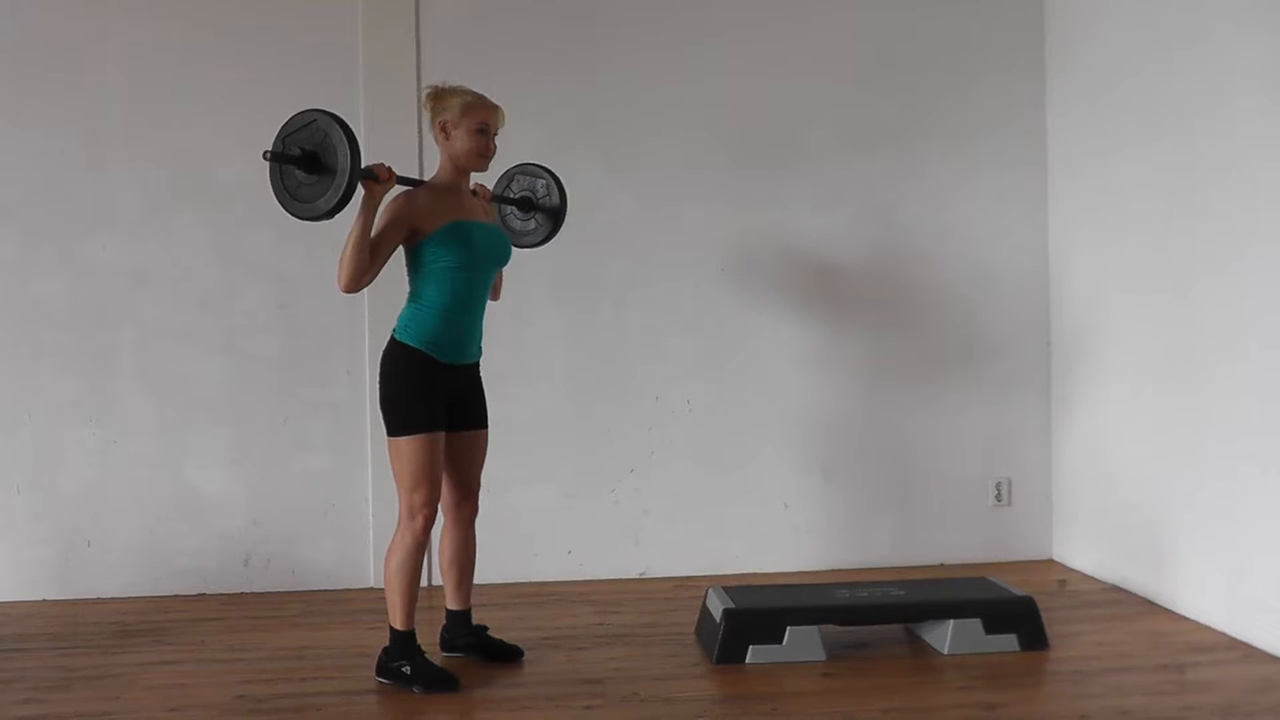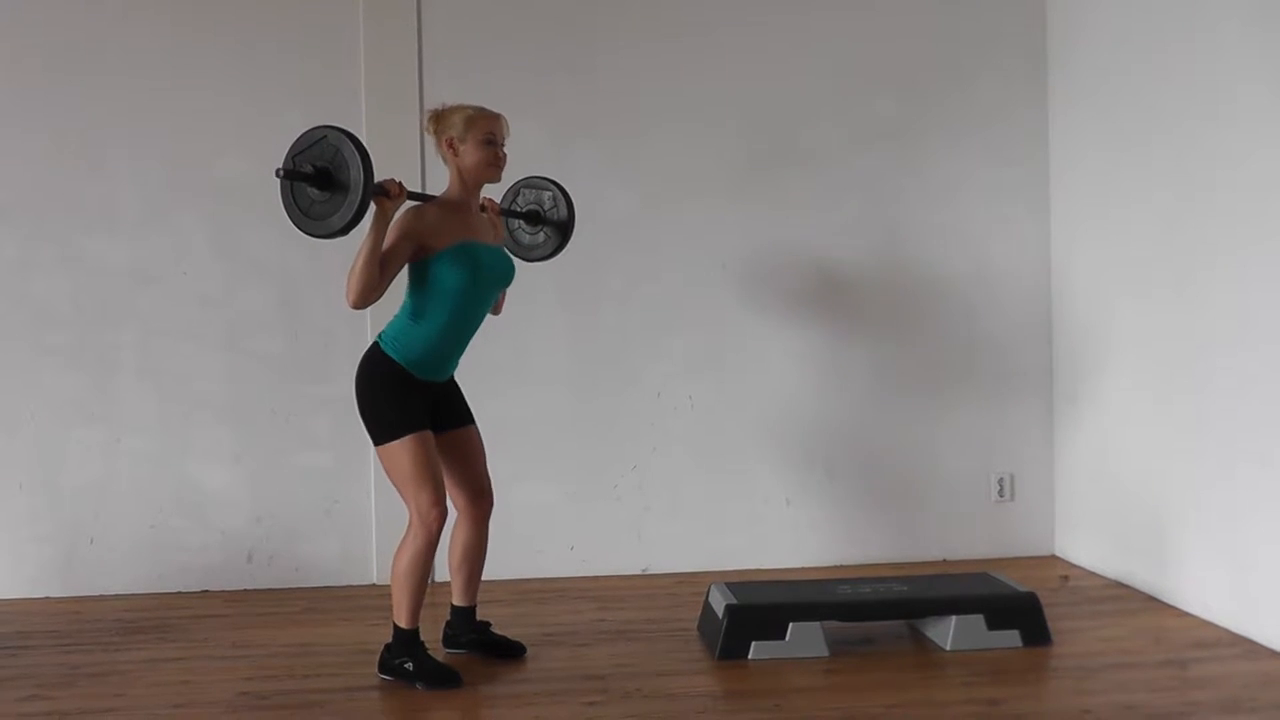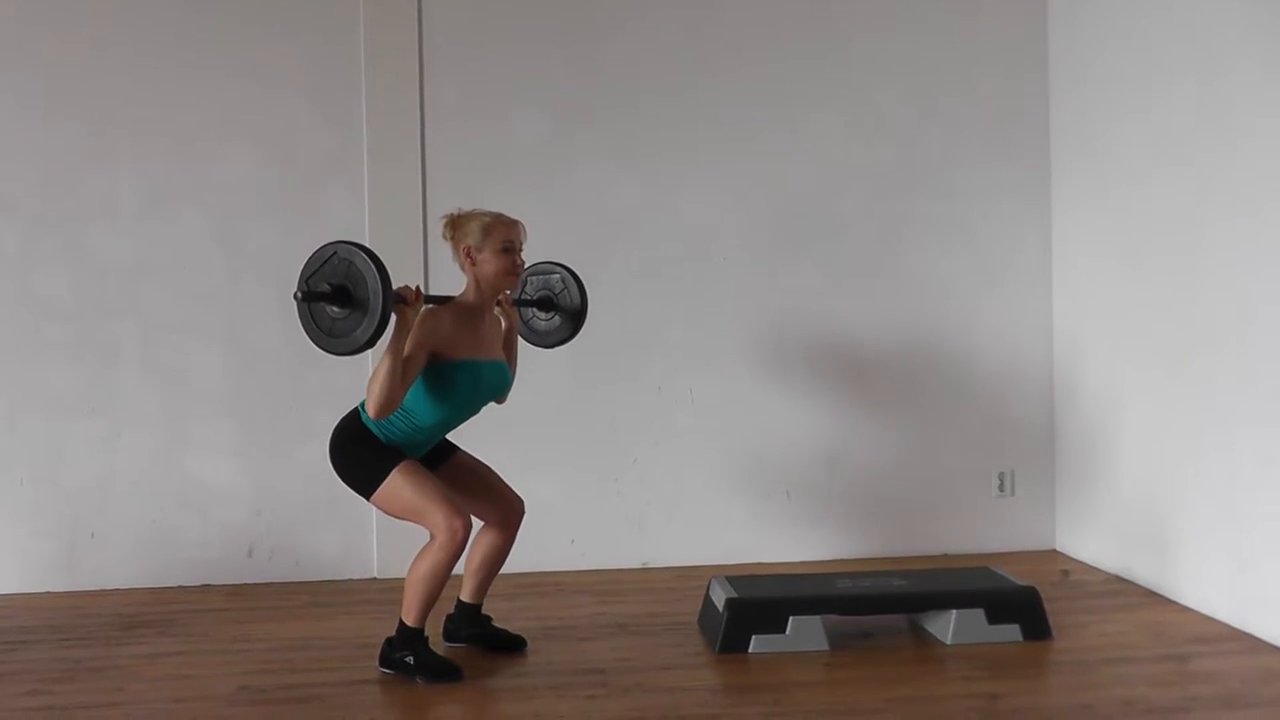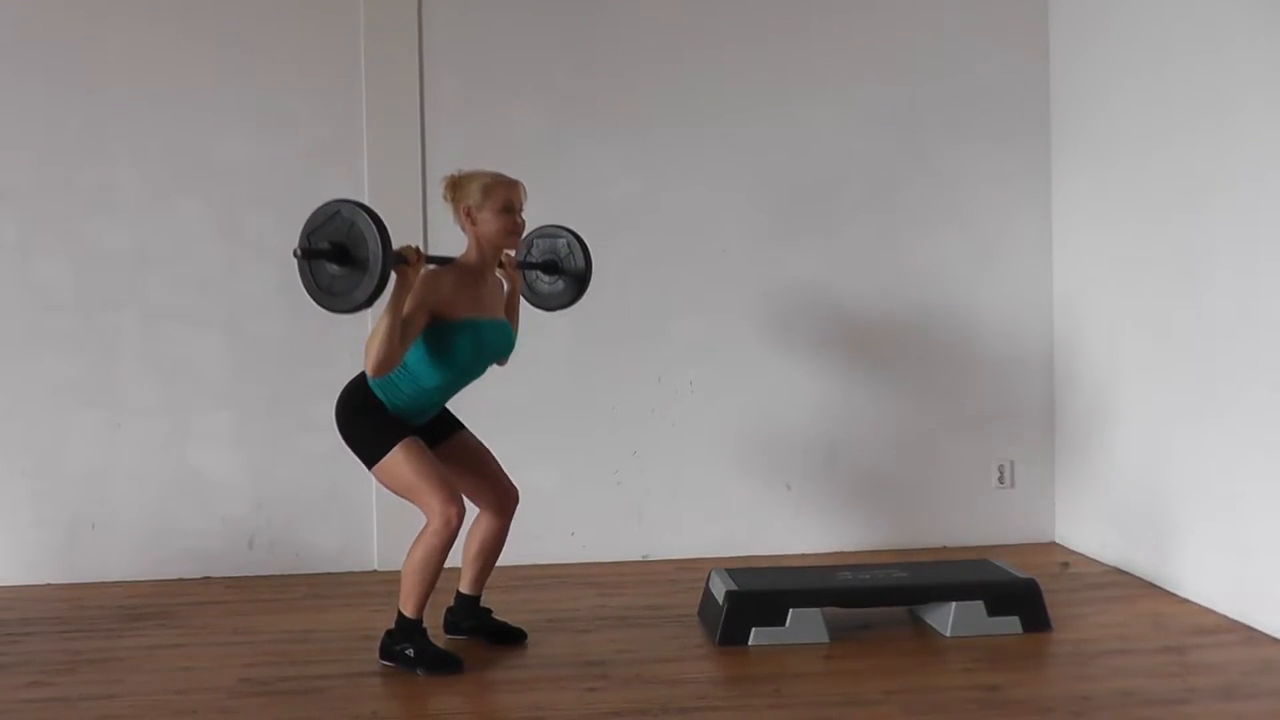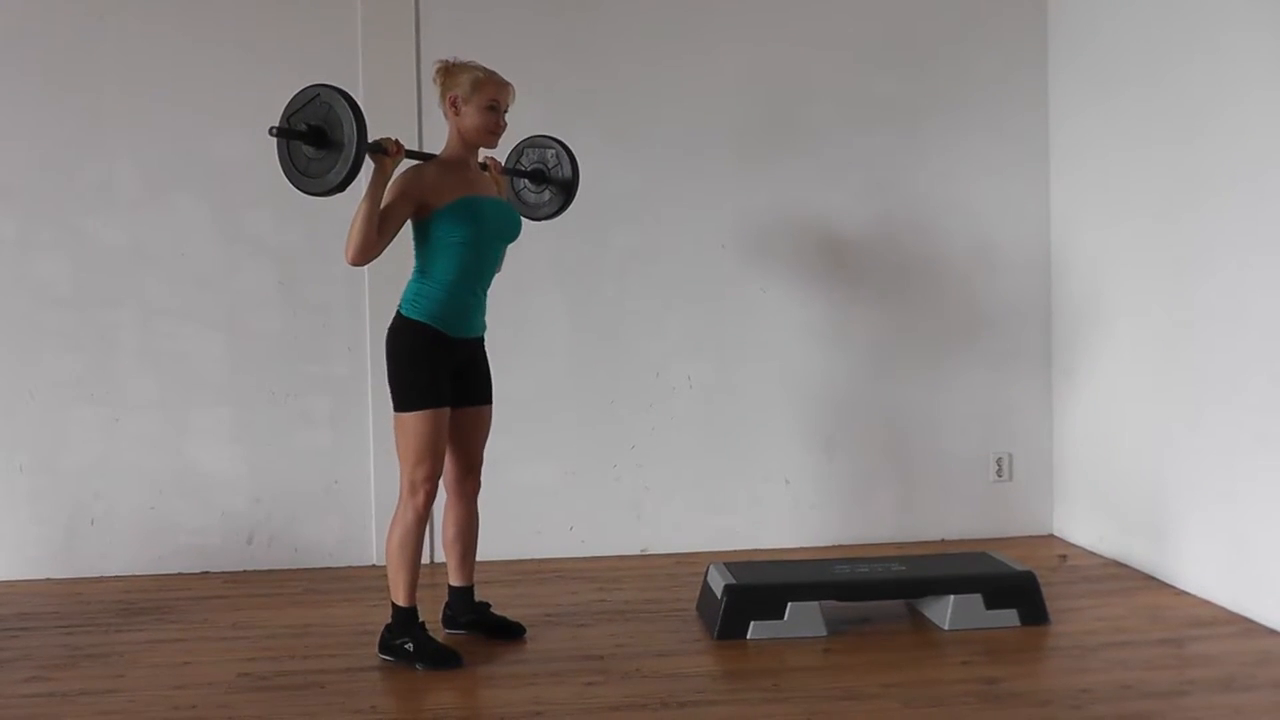
dt=1s
person 1, frame 1
left shoulder: (481, 206)
right shoulder: (413, 204)
right elbow: (351, 280)
right wrist: (370, 200)
left hip: (463, 369)
right hip: (415, 366)
left knee: (463, 505)
right knee: (420, 512)
left ankle: (460, 627)
right ankle: (398, 651)
person 1, frame 2
left shoulder: (482, 222)
right shoulder: (423, 220)
left elbow: (493, 305)
right elbow: (359, 296)
right wrist: (382, 216)
left hip: (436, 381)
right hip: (390, 380)
left knee: (477, 501)
right knee: (429, 513)
left ankle: (463, 625)
right ankle: (401, 651)
person 1, frame 3
left shoulder: (490, 322)
right shoulder: (438, 323)
left elbow: (498, 393)
right elbow: (379, 406)
right wrist: (403, 325)
left hip: (418, 445)
right hip: (365, 444)
left knee: (508, 510)
right knee: (452, 525)
left ankle: (465, 619)
right ankle: (403, 646)
person 1, frame 4
left shoulder: (493, 282)
right shoulder: (438, 283)
left elbow: (499, 355)
right elbow: (378, 364)
right wrist: (402, 286)
left hip: (423, 412)
right hip: (371, 410)
left knee: (502, 498)
right knee: (446, 510)
left ankle: (465, 611)
right ankle: (402, 637)
person 1, frame 5
left shoulder: (487, 180)
right shoulder: (422, 178)
right elbow: (359, 252)
right wrist: (381, 173)
left hip: (468, 342)
right hip: (421, 339)
left knee: (465, 481)
right knee: (421, 488)
left ankle: (463, 604)
right ankle: (400, 629)
